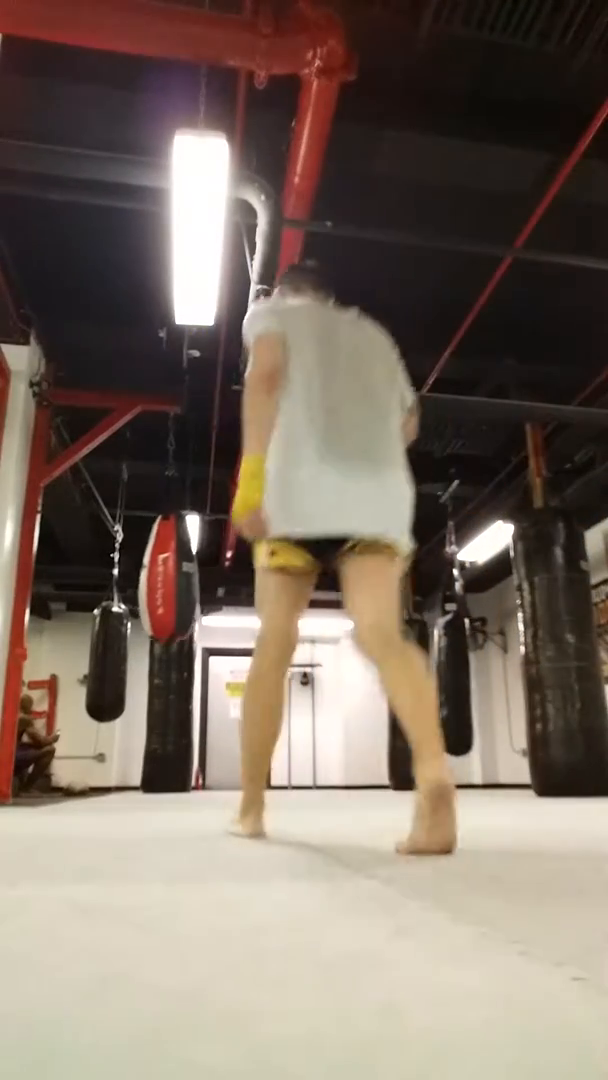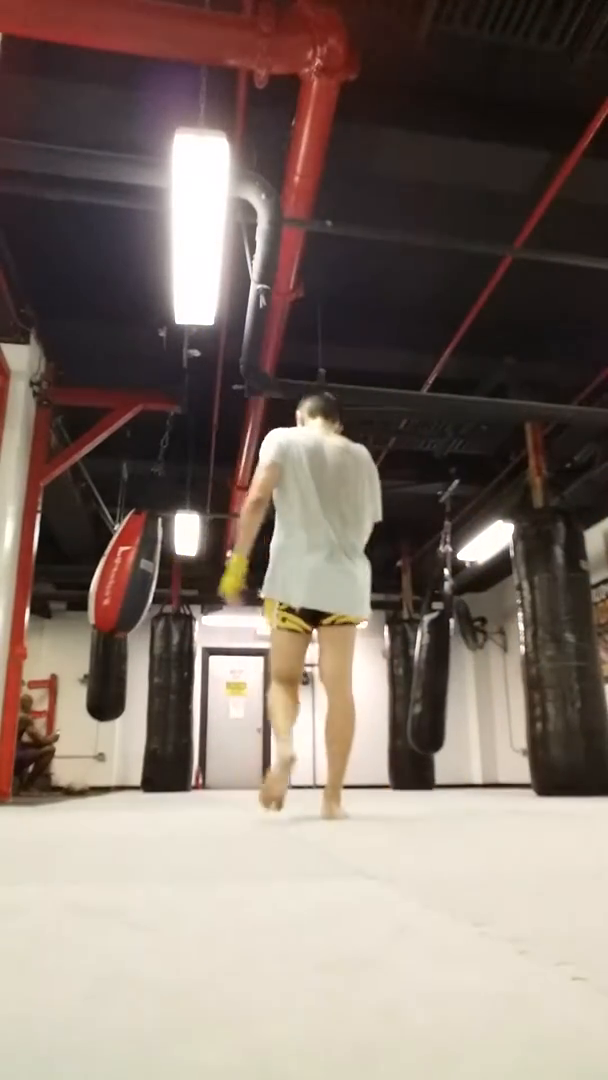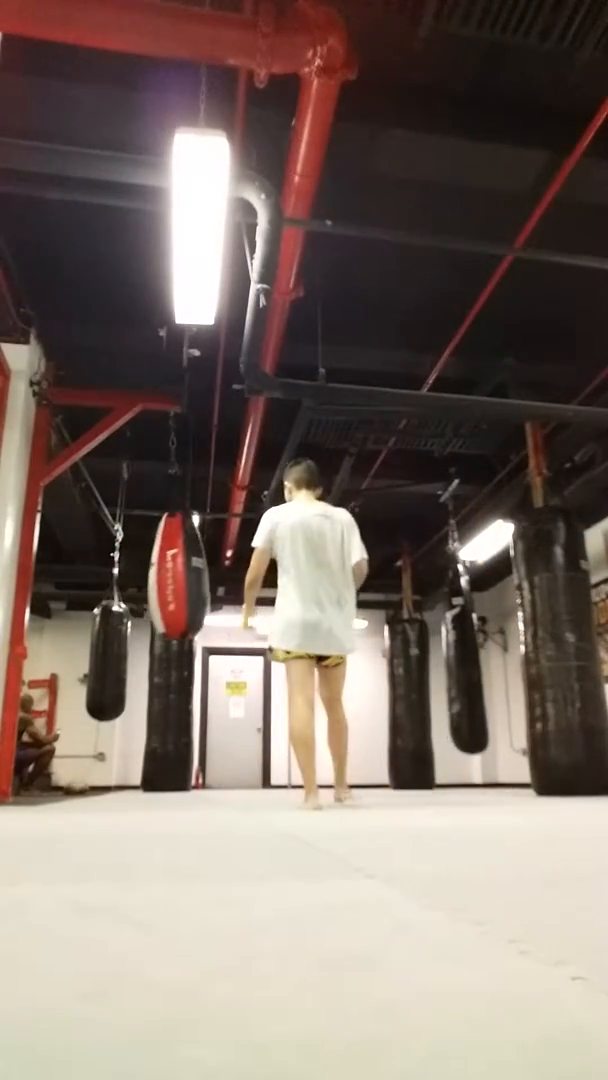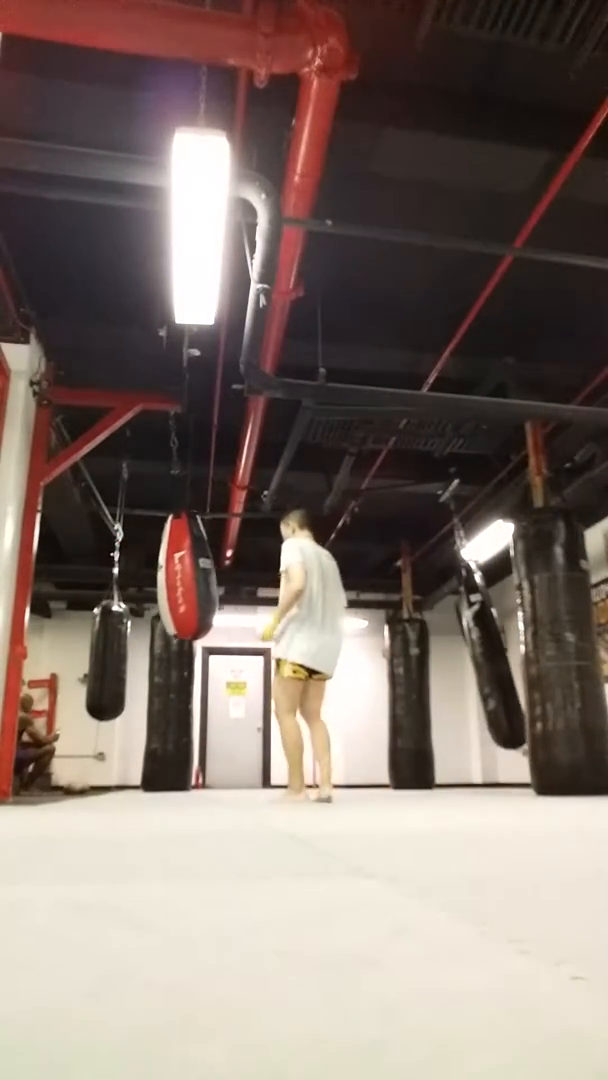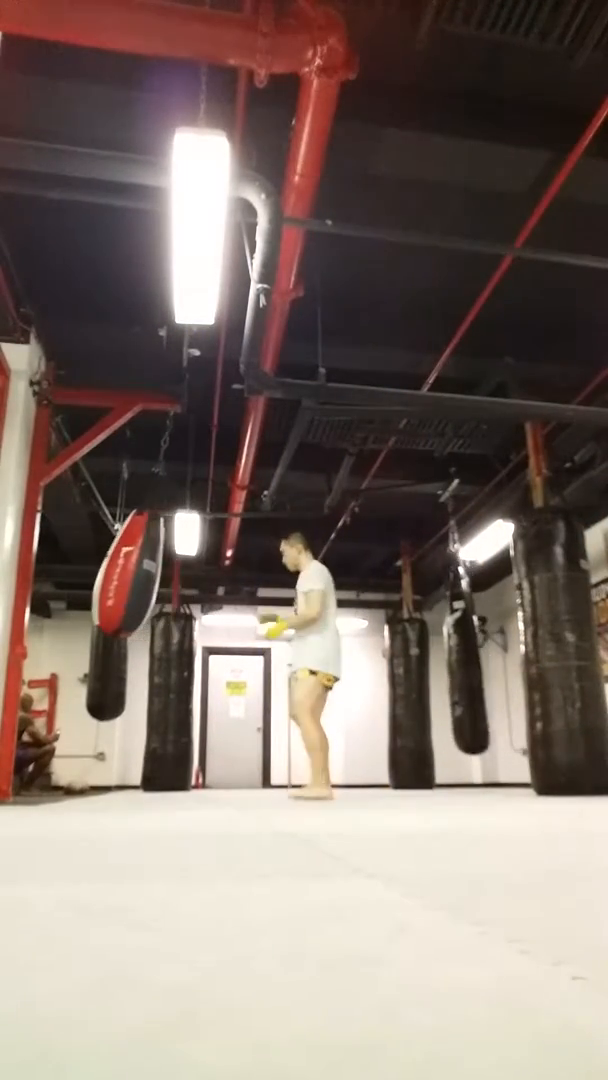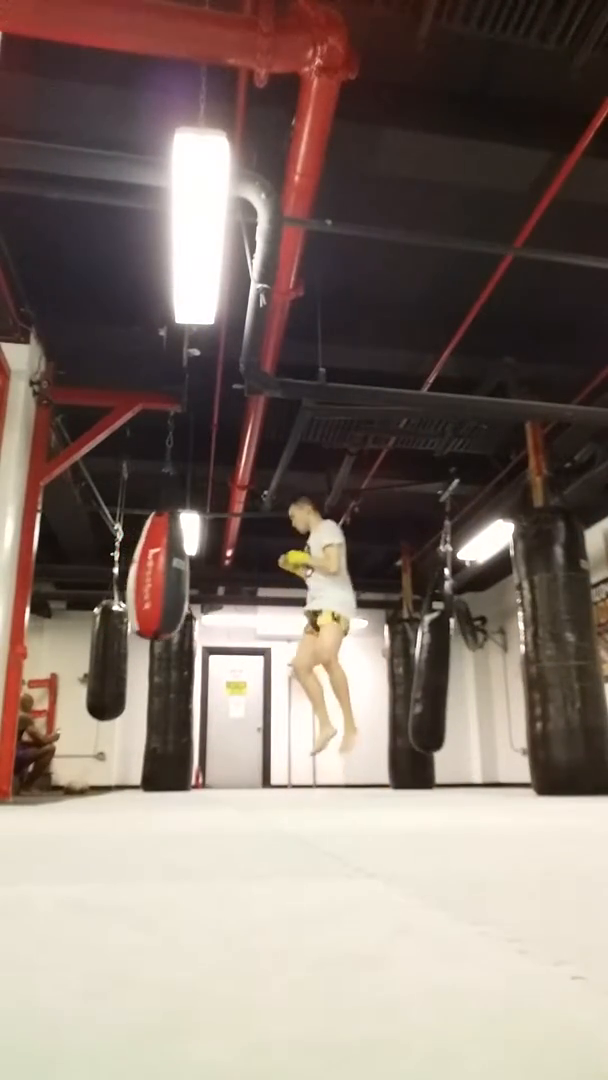
dt=0.7s
person 1, frame 1
left shoulder: (269, 310)
right shoulder: (373, 333)
left elbow: (264, 377)
right elbow: (407, 425)
left wrist: (251, 471)
left hip: (297, 492)
right hip: (377, 495)
left knee: (273, 650)
right knee: (384, 641)
left ankle: (252, 807)
right ankle: (433, 764)
person 1, frame 2
left shoulder: (283, 439)
right shoulder: (361, 456)
left elbow: (258, 498)
left wrist: (236, 561)
left hip: (292, 577)
right hip: (346, 580)
left knee: (284, 677)
right knee: (338, 687)
left ankle: (284, 746)
right ankle: (333, 797)
person 1, frame 3
left shoulder: (276, 516)
right shoulder: (342, 517)
left elbow: (253, 576)
right elbow: (360, 569)
left wrist: (248, 610)
left hip: (295, 623)
right hip: (336, 625)
left knee: (300, 704)
right knee: (334, 705)
left ankle: (311, 791)
right ankle: (340, 782)
person 1, frame 4
left shoulder: (293, 546)
right shoulder: (328, 558)
left elbow: (297, 585)
right elbow: (339, 605)
left wrist: (274, 622)
left hip: (298, 642)
right hip: (325, 646)
left knee: (285, 711)
right knee: (313, 715)
left ankle: (297, 788)
right ankle: (325, 784)
person 1, frame 5
left shoulder: (314, 571)
right shoulder: (311, 575)
left elbow: (313, 613)
left wrist: (284, 625)
right wrist: (283, 621)
left hip: (318, 656)
right hip: (310, 656)
left knee: (302, 711)
right knee: (309, 717)
left ankle: (320, 783)
right ankle: (321, 784)
person 1, frame 6
left shoulder: (328, 528)
right shoulder: (313, 538)
left elbow: (333, 566)
left wrist: (304, 559)
right wrist: (293, 567)
left hip: (334, 605)
right hip: (317, 609)
left knee: (326, 657)
right knee: (301, 666)
left ankle: (349, 726)
right ankle: (325, 725)
